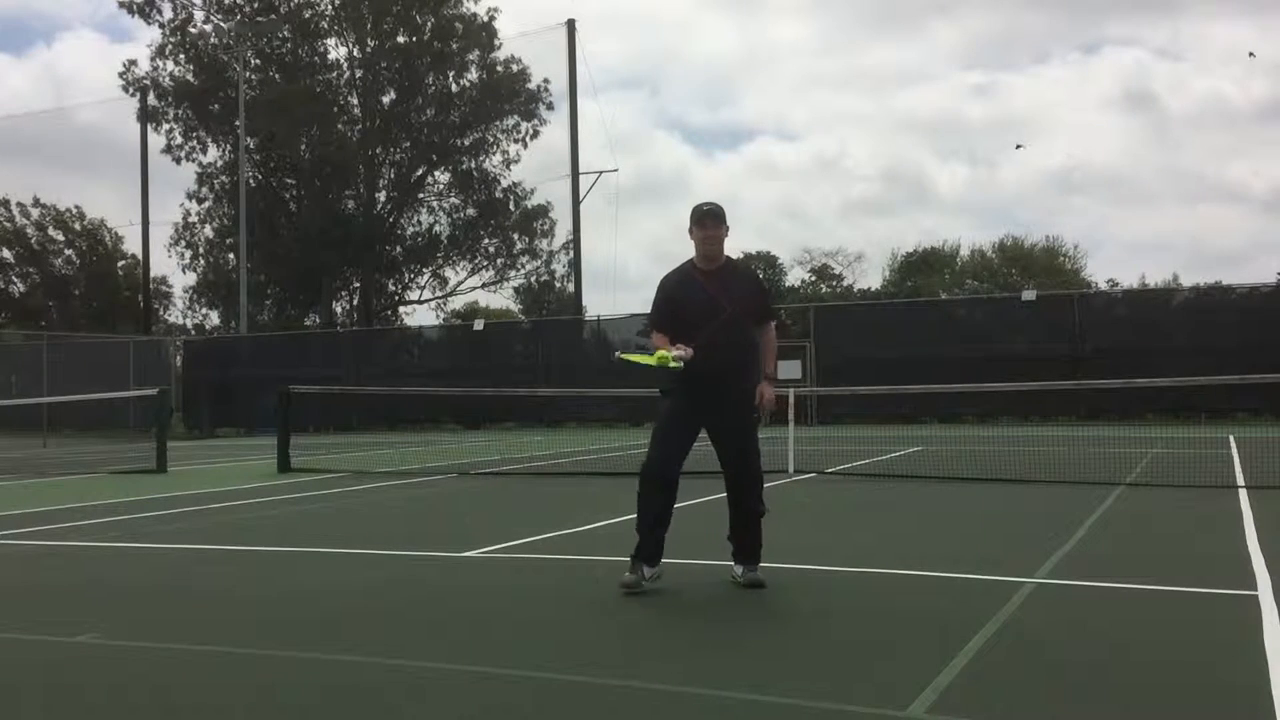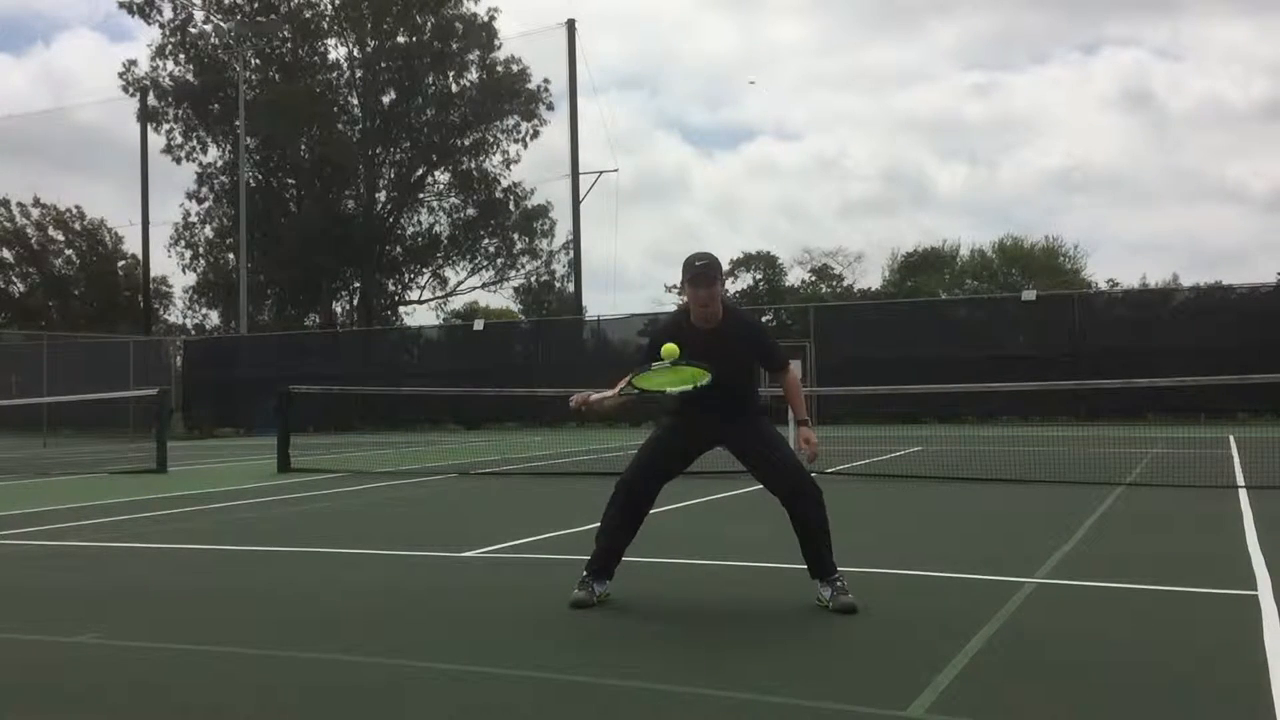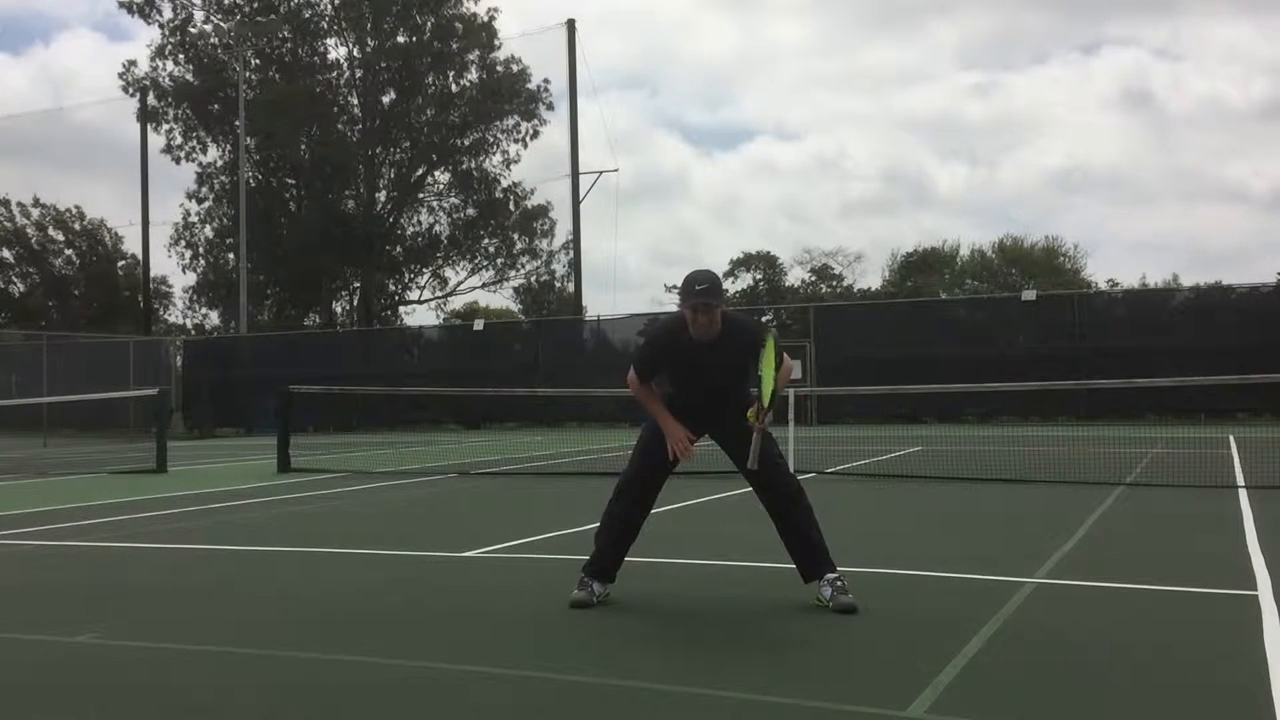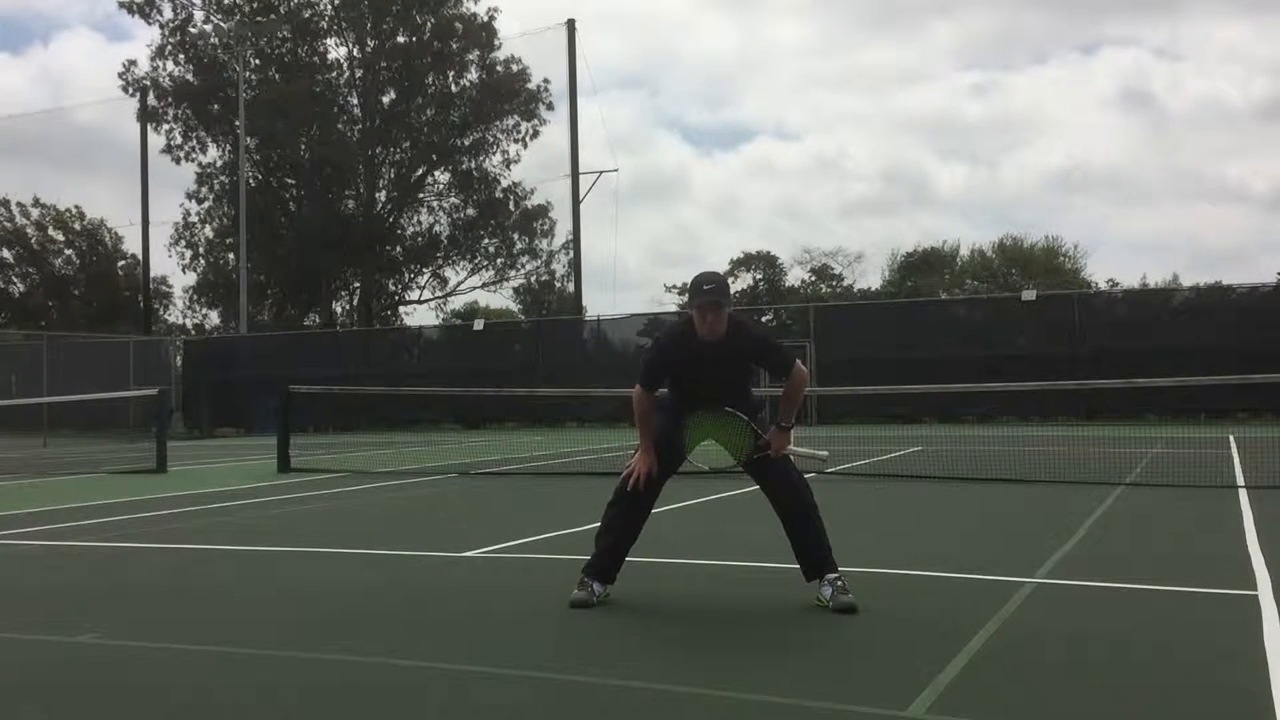
dt=1s
person 1, frame 1
left shoulder: (747, 278)
right shoulder: (674, 283)
left elbow: (766, 329)
right elbow: (657, 335)
left wrist: (767, 379)
right wrist: (670, 351)
left hip: (735, 397)
right hip: (681, 393)
left knee: (745, 478)
right knee: (657, 472)
left ankle: (745, 561)
right ankle: (646, 561)
person 1, frame 2
left shoulder: (747, 327)
right shoulder: (669, 332)
left elbow: (785, 373)
left wrist: (803, 423)
right wrist: (603, 400)
left hip: (745, 418)
right hip: (688, 418)
left knee: (801, 488)
right knee: (633, 484)
left ankle: (828, 579)
right ankle: (596, 576)
person 1, frame 3
left shoulder: (745, 331)
right shoulder: (663, 336)
left elbow: (783, 363)
right elbow: (637, 381)
right wrist: (670, 424)
left hip: (733, 411)
right hip: (676, 414)
left knee: (782, 488)
right knee: (633, 487)
left ankle: (826, 577)
right ankle: (596, 577)
person 1, frame 4
left shoulder: (750, 337)
right shoulder: (669, 341)
left elbow: (798, 375)
right elbow: (643, 393)
left wrist: (783, 427)
right wrist: (646, 449)
left hip: (739, 414)
right hip: (679, 415)
left knee: (791, 489)
right knee: (634, 488)
left ankle: (827, 578)
right ankle: (596, 578)
